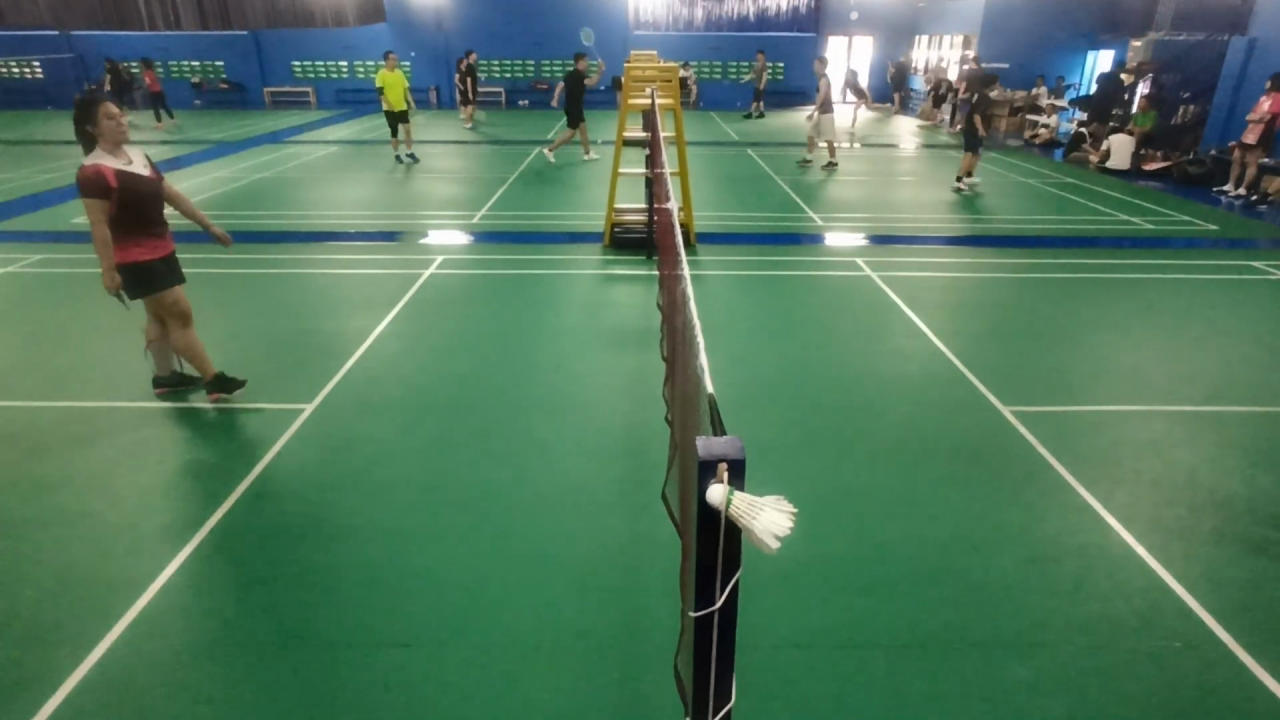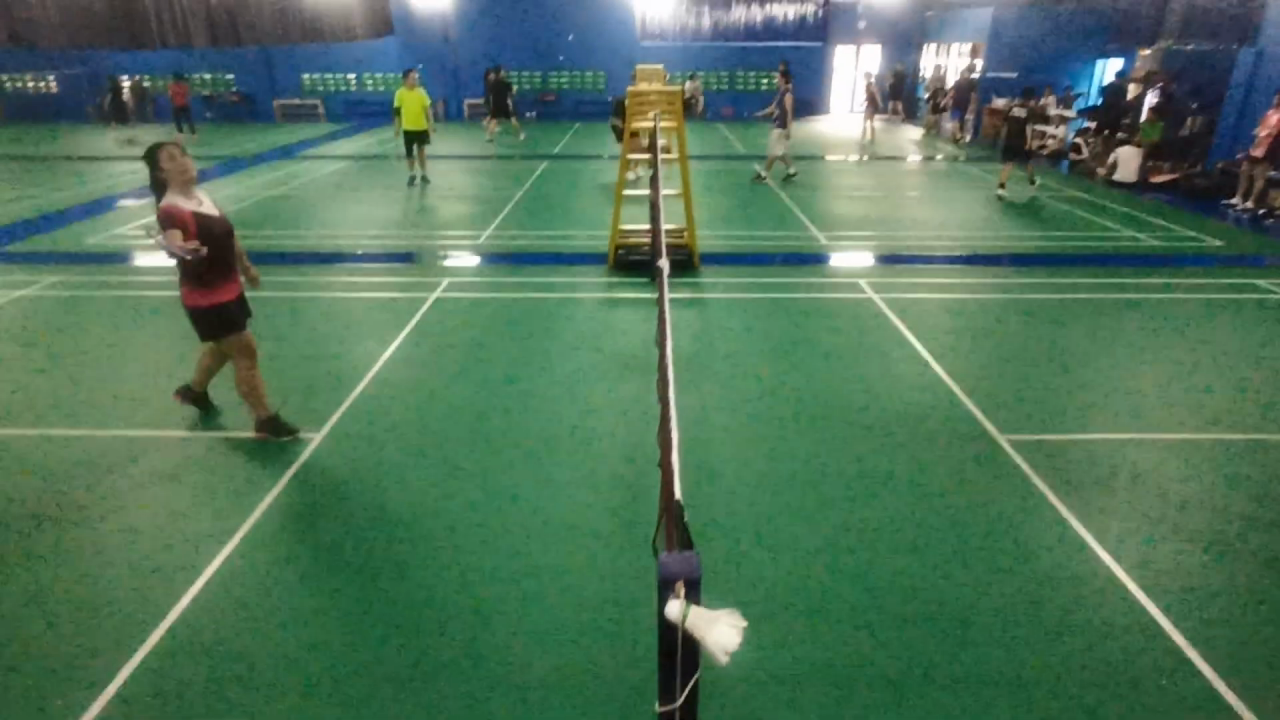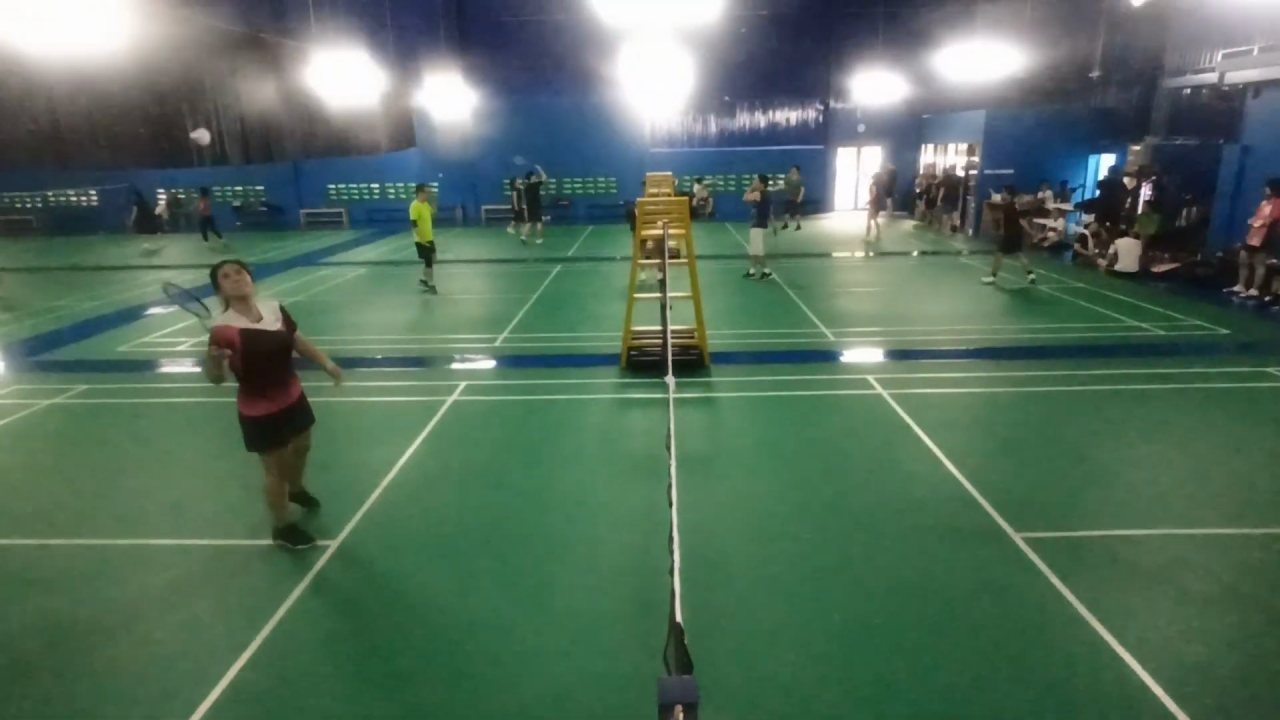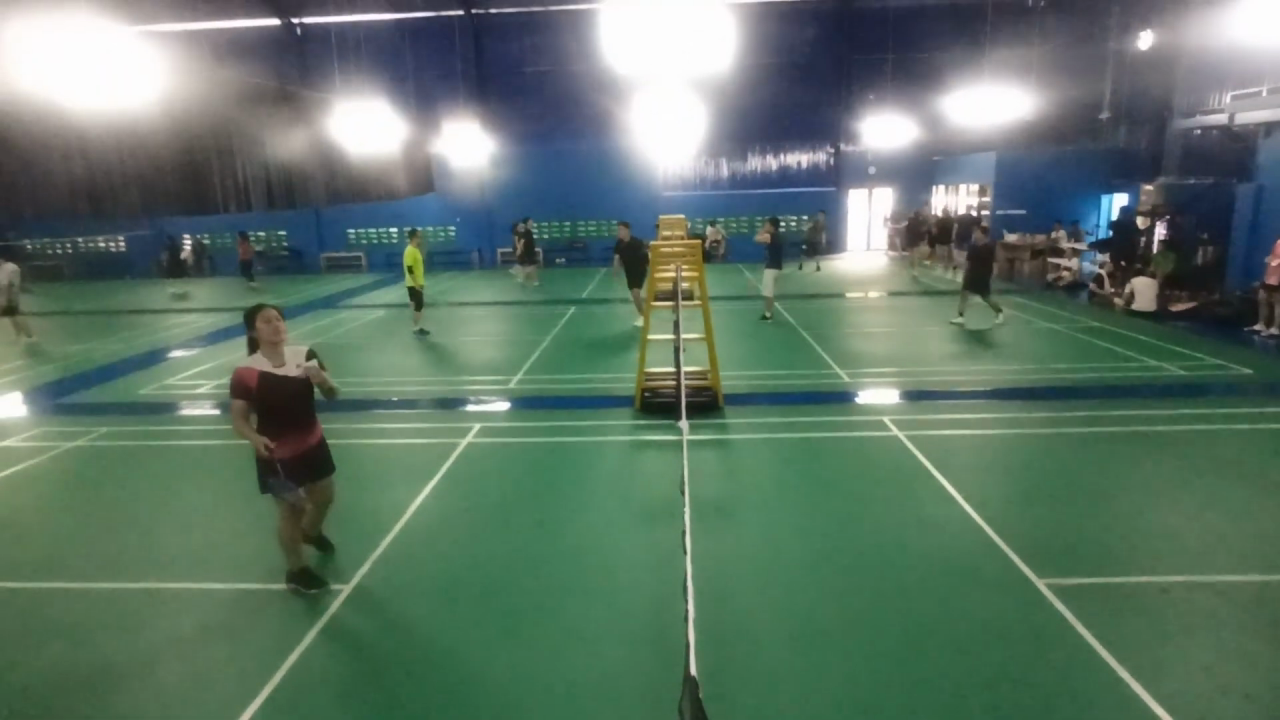
dt=0.7s
person 1, frame 1
left shoulder: (139, 156)
right shoulder: (93, 173)
left elbow: (172, 195)
right elbow: (99, 227)
left wrist: (210, 226)
right wrist: (109, 271)
left hip: (161, 250)
right hip: (134, 260)
left knee: (160, 314)
right knee: (181, 315)
left ankle: (165, 375)
right ankle: (214, 381)
person 1, frame 2
left shoulder: (203, 198)
right shoulder: (170, 210)
left elbow: (227, 239)
right elbow: (173, 244)
left wrist: (246, 266)
right wrist: (186, 249)
left hip: (229, 290)
right hip: (206, 300)
left knee: (222, 346)
right knee: (246, 354)
left ankle: (194, 390)
right ankle: (265, 420)
person 1, frame 3
left shoulder: (276, 310)
right shoulder: (223, 330)
left elbow: (302, 345)
right elbow: (216, 376)
left wrist: (326, 364)
right wrist: (214, 363)
left hip: (292, 399)
right hip: (258, 412)
left knee: (301, 448)
right knee: (276, 469)
left ankle: (295, 489)
right ankle: (283, 528)
person 1, frame 4
left shoulder: (304, 356)
right shoulder: (246, 373)
left elbow: (332, 394)
right elbow: (238, 418)
left wrist: (324, 382)
right wrist: (254, 438)
left hip: (313, 444)
right hip: (277, 455)
left knee: (324, 497)
right knee: (292, 510)
left ankle: (311, 531)
right ankle: (296, 571)
